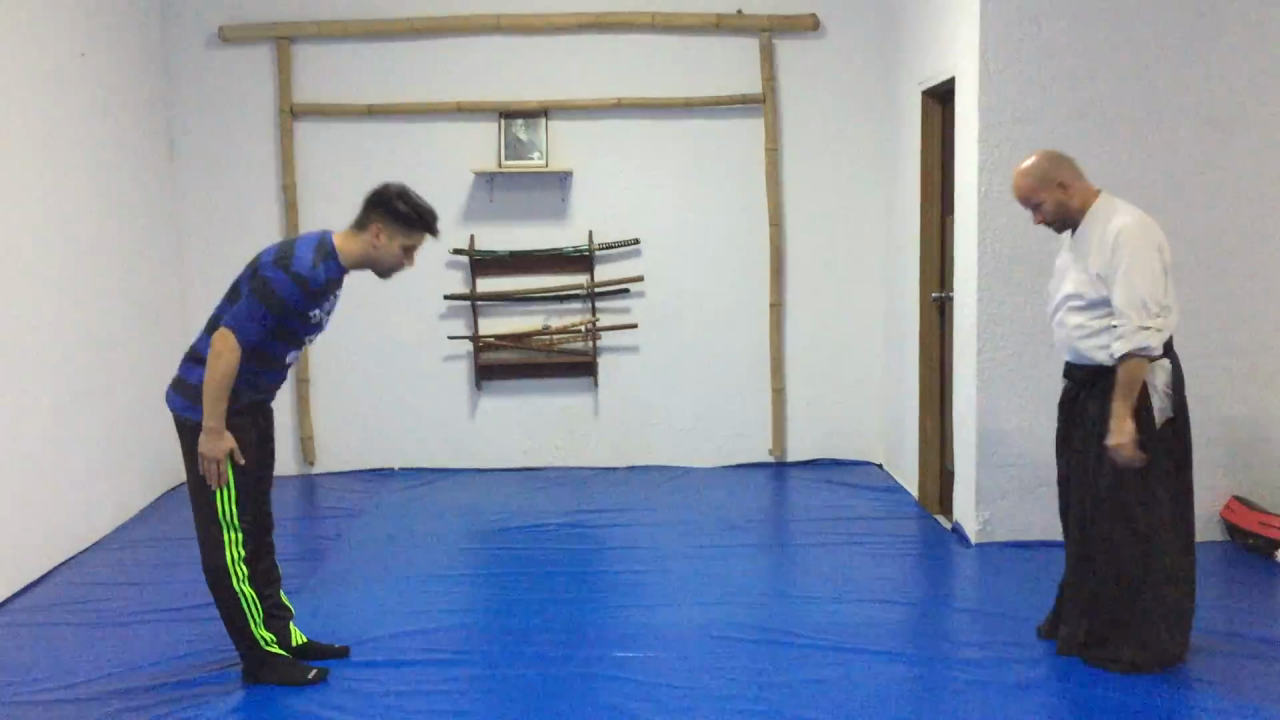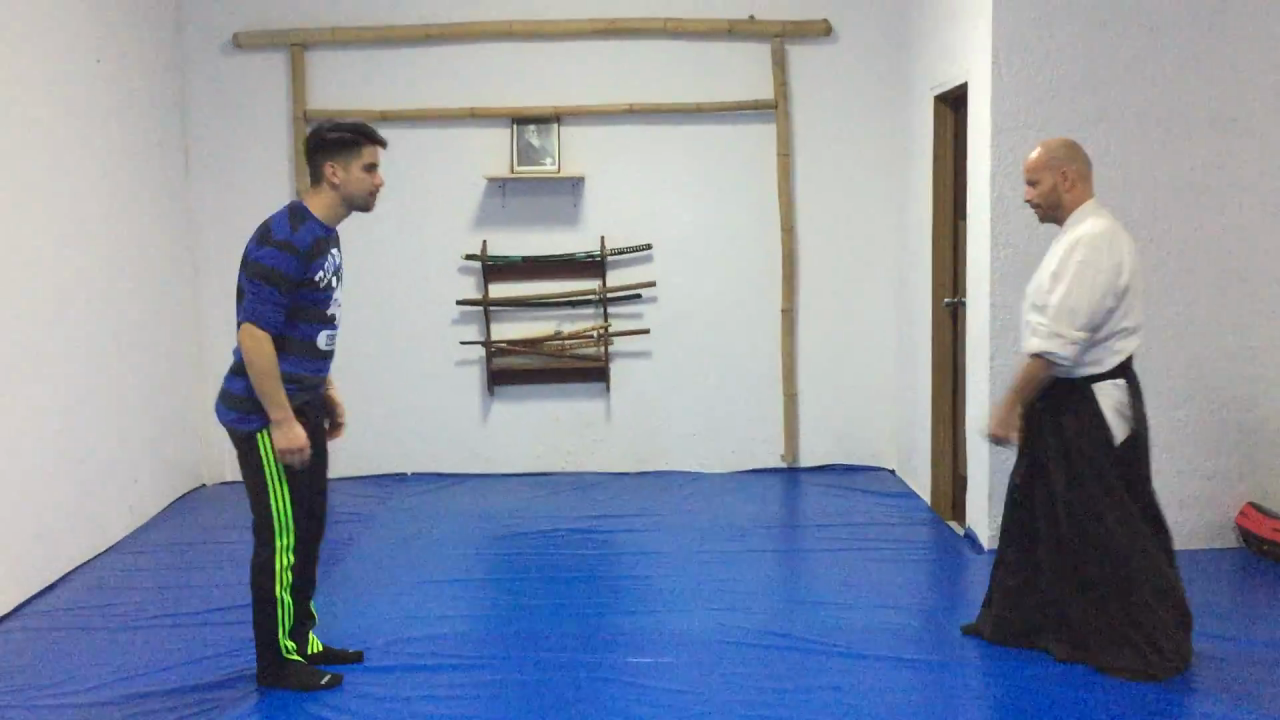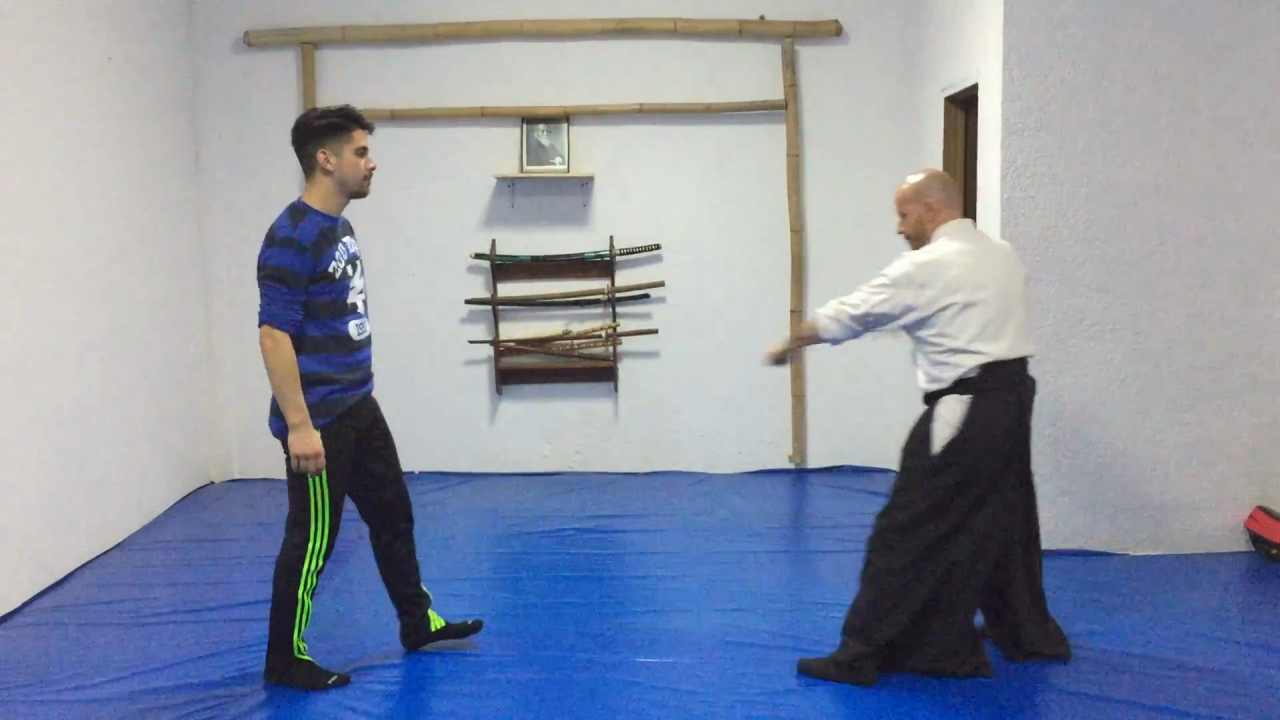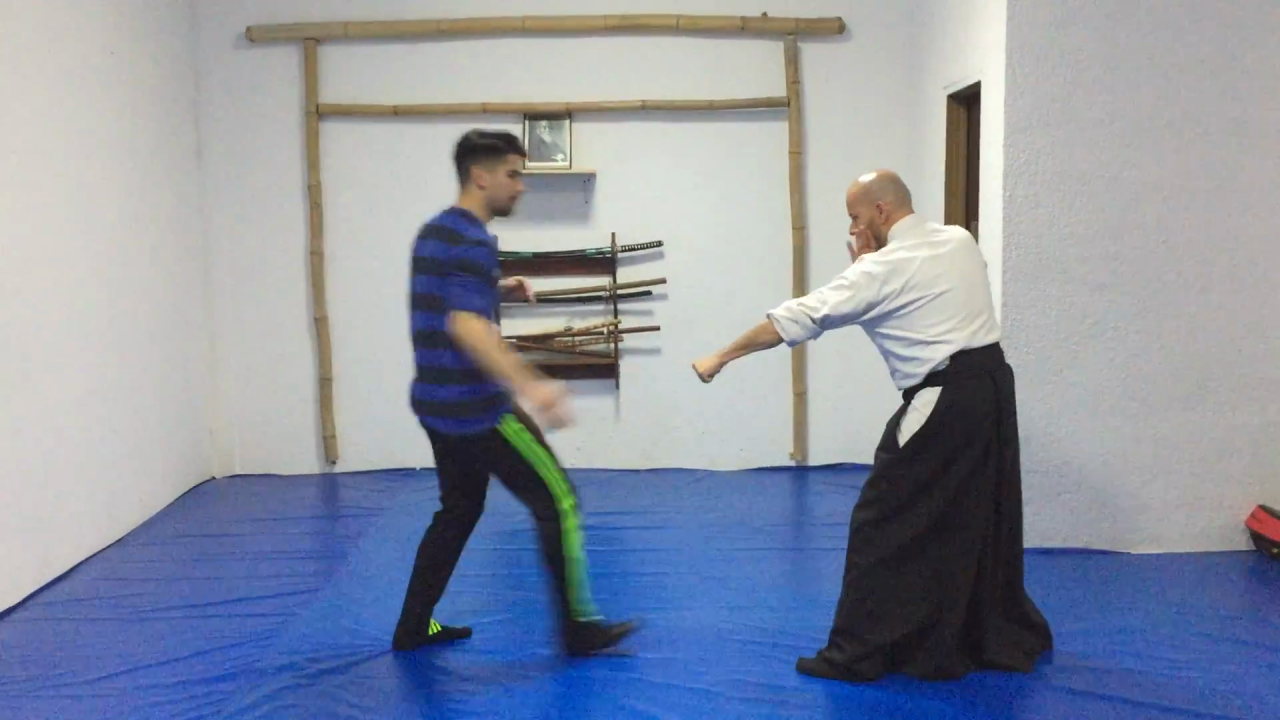
dt=0.7s
person 1, frame 1
left shoulder: (329, 263)
right shoulder: (298, 270)
right elbow: (227, 340)
right wrist: (212, 430)
left hip: (250, 404)
right hip: (211, 406)
left knee: (256, 525)
right knee: (228, 532)
left ankle: (282, 633)
right ankle: (262, 655)
person 1, frame 2
left shoulder: (326, 236)
right shoulder: (282, 239)
right elbow: (254, 335)
left wrist: (326, 395)
right wrist: (282, 420)
left hip: (302, 406)
right hip: (265, 415)
left knee: (310, 529)
right knee: (284, 535)
left ankle: (301, 638)
right ankle: (277, 660)
person 1, frame 3
left shoulder: (340, 228)
right shoulder: (292, 237)
right elbow: (274, 336)
right wrist: (298, 426)
left hip: (358, 407)
right hip: (319, 419)
left knee: (392, 514)
right knee: (312, 537)
left ankle: (418, 621)
right ankle: (286, 660)
person 1, frame 4
left shoulder: (433, 234)
right shoulder: (470, 241)
right elbow: (466, 325)
left wrist: (494, 292)
right wrist: (527, 384)
left hip: (435, 404)
right hip: (474, 407)
left knee: (458, 512)
right knee: (556, 505)
left ankle: (414, 625)
right ankle: (575, 628)
person 2, frame 1
left shoulder: (1127, 232)
right shoulder: (1077, 235)
left elbow: (1138, 335)
left wrist: (1122, 416)
right wrist: (1079, 395)
left hip: (1135, 393)
right hip: (1086, 387)
left knee: (1134, 519)
right knee: (1086, 512)
left ankle: (1143, 640)
right ankle: (1085, 621)
person 2, frame 2
left shoulder: (1094, 241)
right shoulder: (1075, 236)
left elbow: (1057, 338)
left wrist: (1010, 406)
right wrist: (1028, 399)
left hip: (1094, 406)
right hip: (1060, 401)
left knee: (1117, 529)
right knee: (1032, 510)
left ankle: (1150, 647)
right ankle: (1024, 619)
person 2, frame 3
left shoulder: (925, 266)
right shoulder: (1003, 254)
left elbow: (842, 318)
left wrist: (789, 343)
left hip: (965, 413)
right hip: (1008, 401)
left knee: (906, 532)
right knee: (997, 524)
left ankle: (861, 656)
right ankle: (1027, 633)
person 2, frame 4
left shoulder: (884, 268)
right shoulder: (961, 242)
left elbow: (799, 317)
left wrist: (722, 356)
left hip: (944, 403)
right hip: (992, 389)
left knee: (885, 524)
right knee: (982, 518)
left ankle: (857, 653)
right ankle: (1006, 637)
